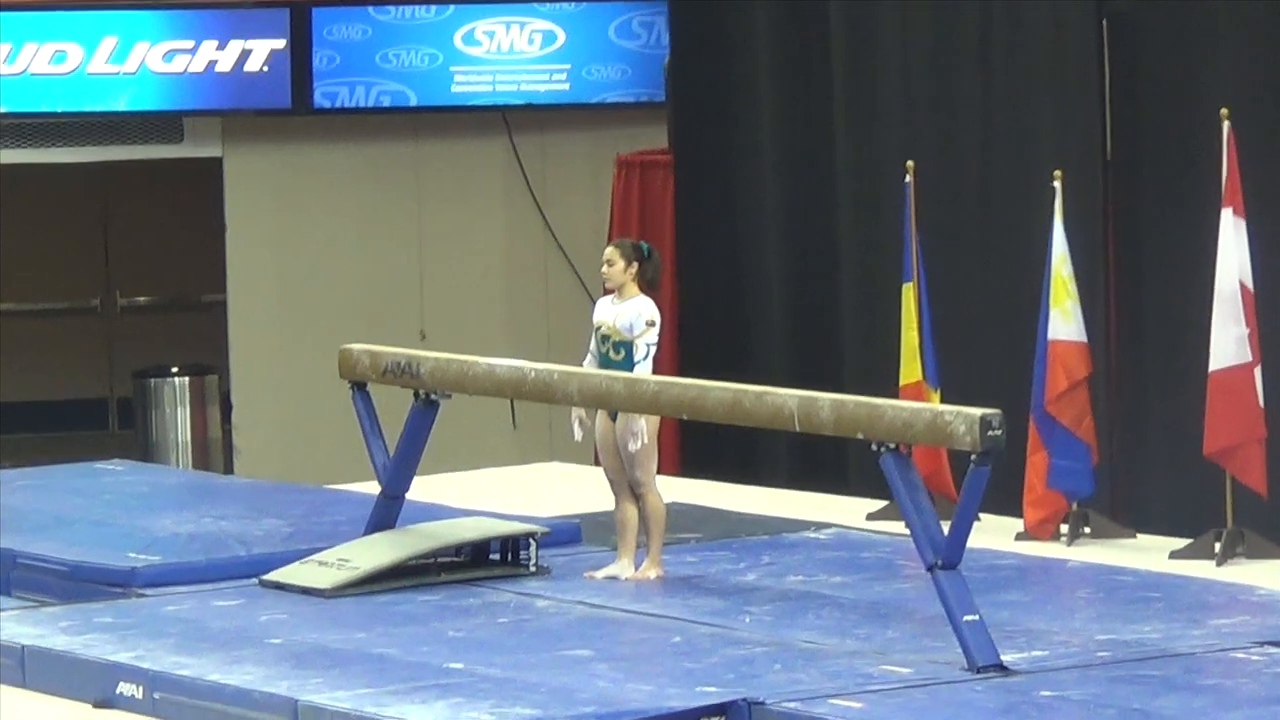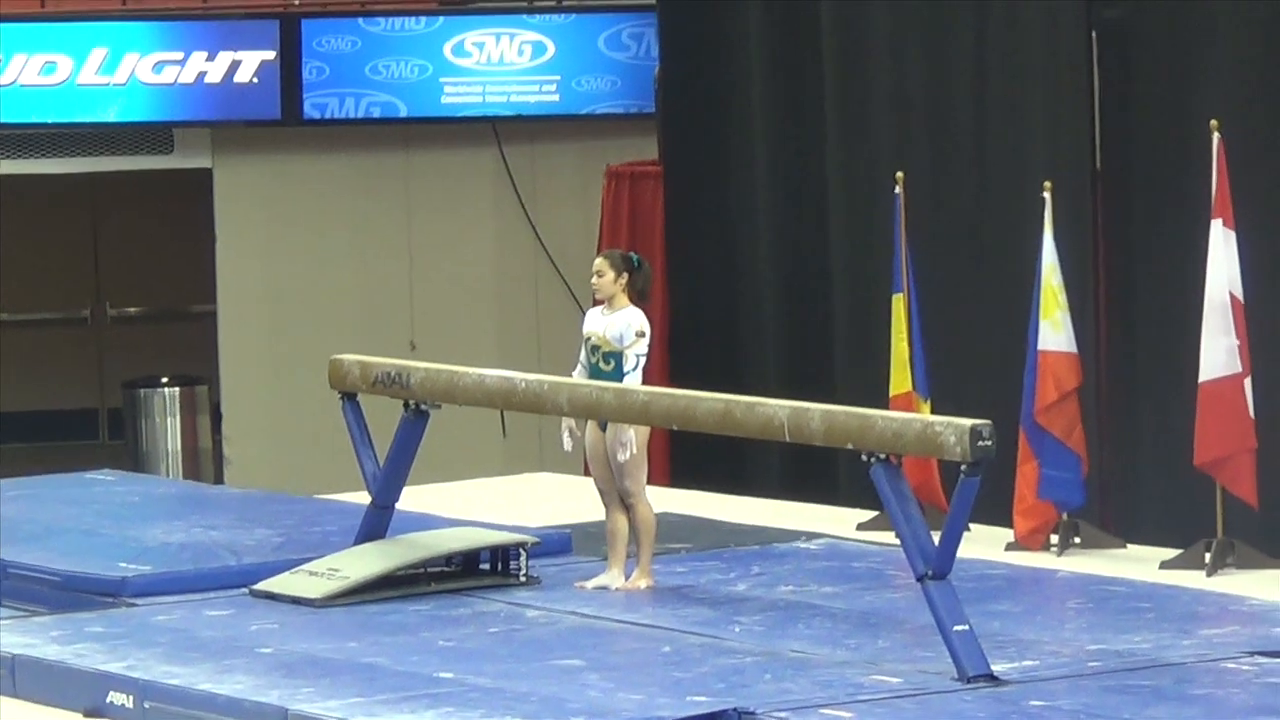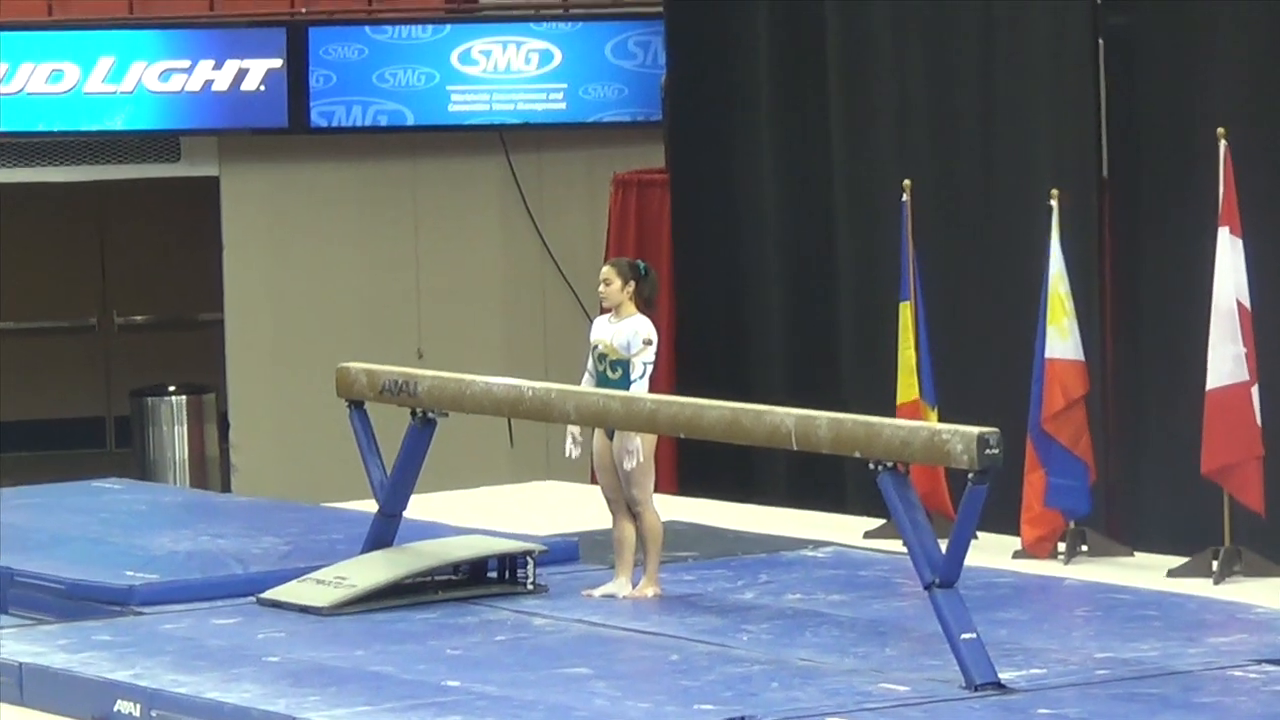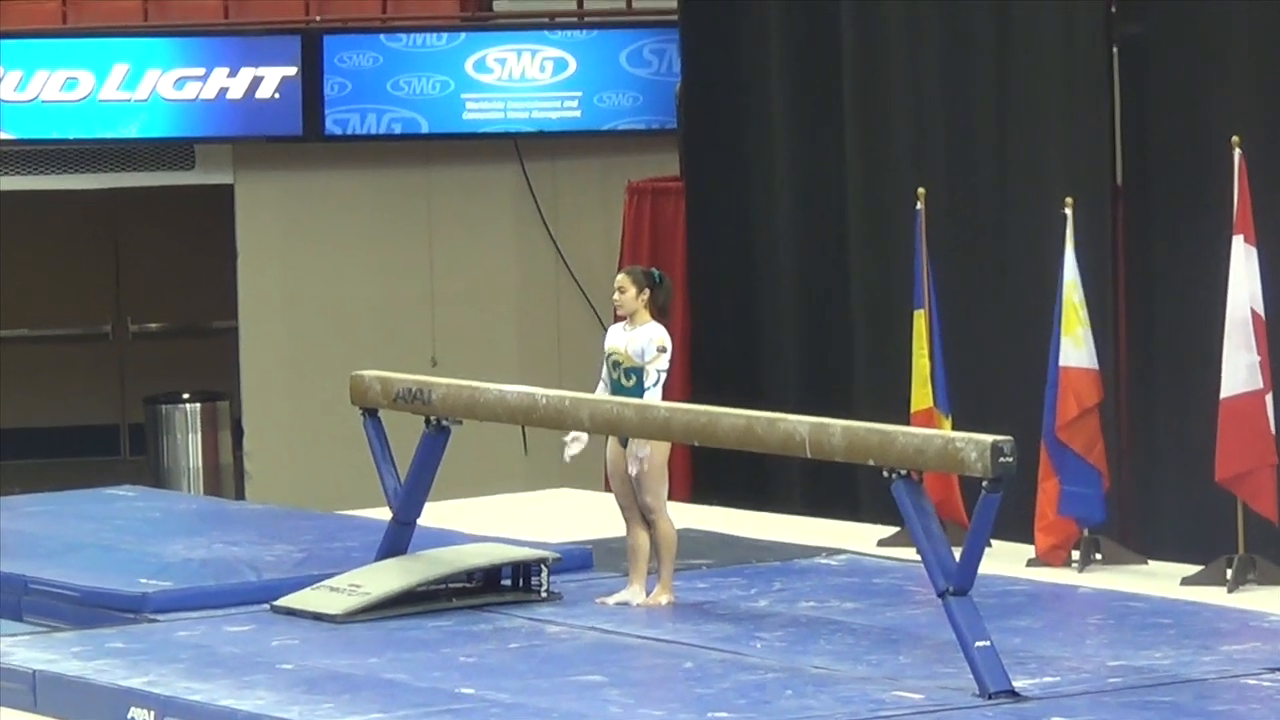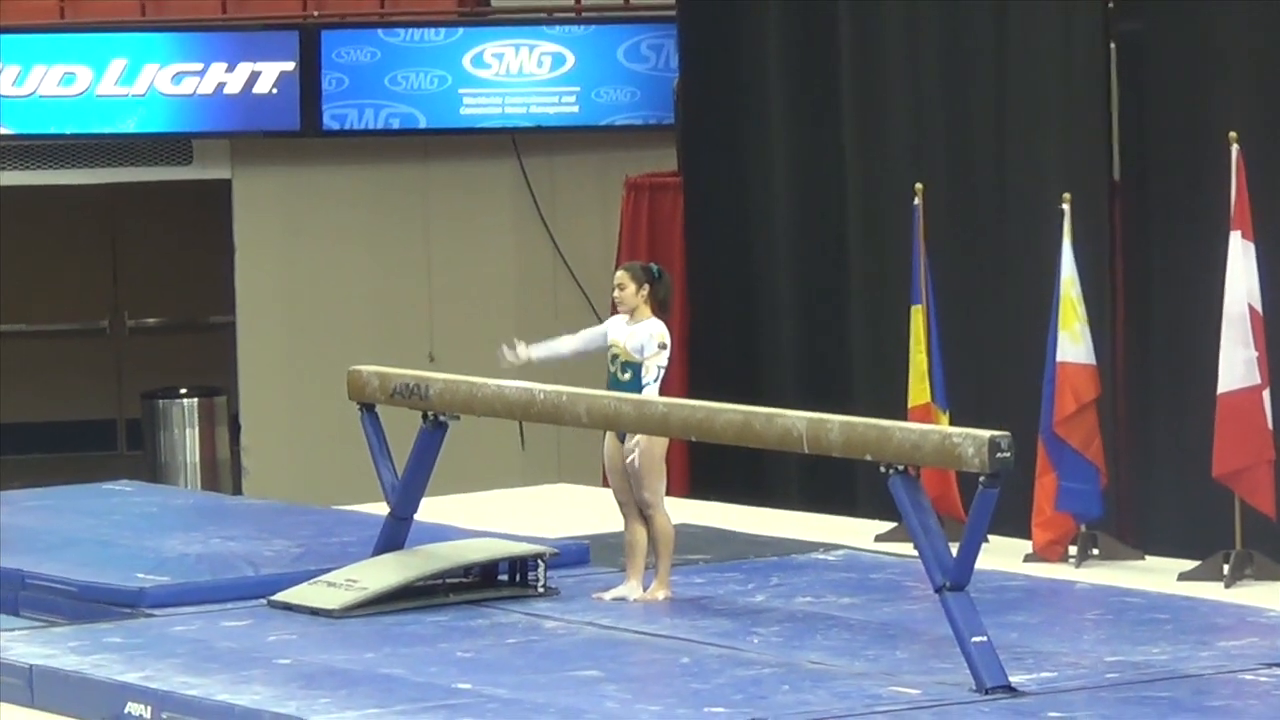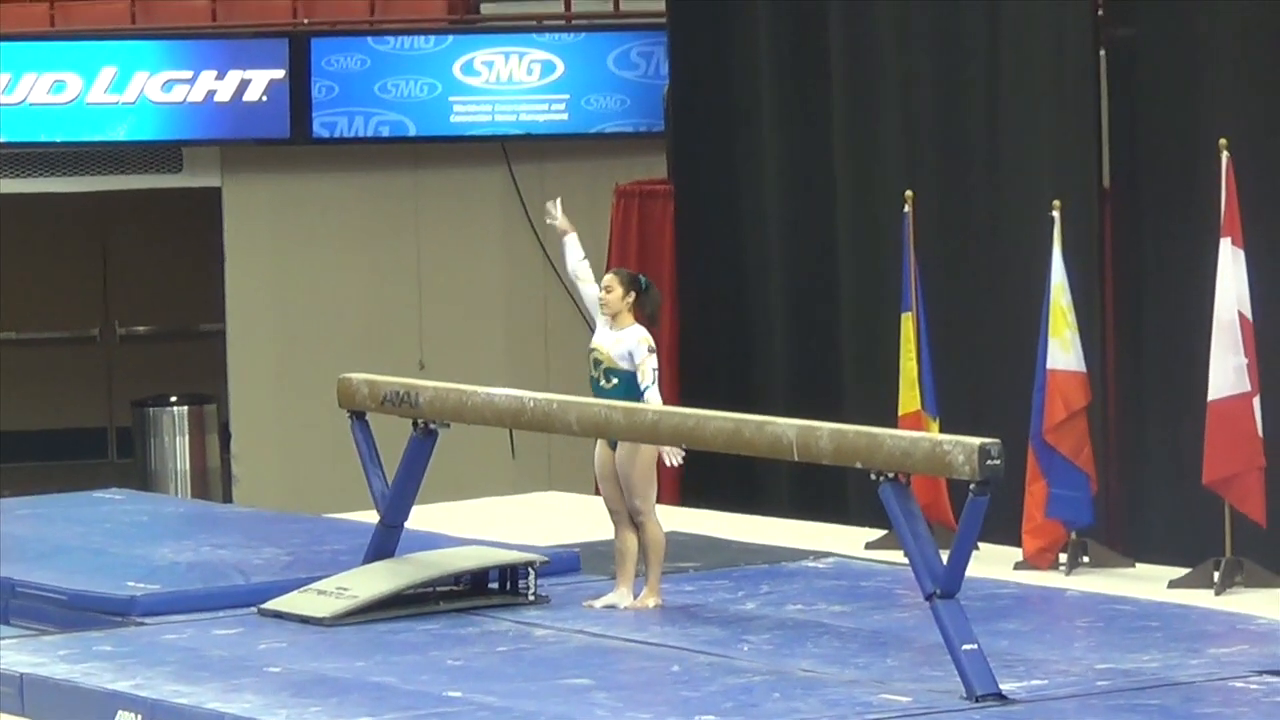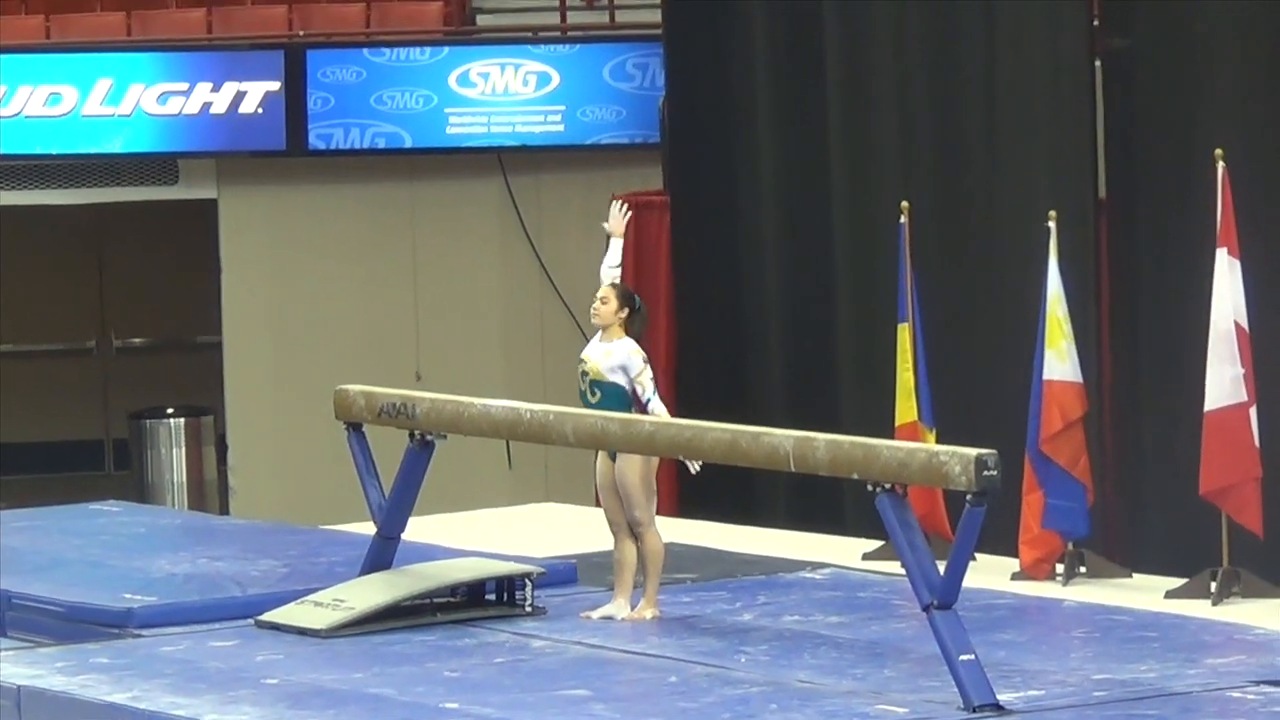
dt=0.2s
person 1, frame 1
left shoulder: (644, 309)
right shoulder: (602, 305)
left elbow: (643, 364)
right elbow: (592, 356)
left wrist: (638, 412)
right wrist: (580, 401)
right hip: (607, 403)
left knee: (642, 485)
right knee: (619, 487)
left ankle: (653, 562)
right ankle: (624, 560)
person 1, frame 2
left shoulder: (634, 320)
right shoulder: (592, 316)
left elbow: (633, 375)
right elbow: (582, 367)
left wrist: (626, 422)
right wrist: (569, 411)
right hip: (597, 414)
left knee: (632, 495)
right knee: (609, 497)
left ankle: (644, 572)
right ankle: (614, 570)
person 1, frame 3
left shoulder: (641, 328)
right shoulder: (599, 324)
left elbow: (639, 383)
right elbow: (591, 376)
left wrist: (633, 430)
right wrist: (575, 421)
right hip: (605, 423)
left knee: (639, 503)
right knee: (616, 504)
left ankle: (651, 580)
right ankle: (622, 579)
person 1, frame 4
left shoulder: (656, 336)
right shoulder: (614, 333)
left elbow: (653, 391)
right elbow: (605, 385)
left wrist: (643, 438)
right wrist: (583, 428)
right hip: (619, 430)
left knee: (653, 511)
right knee: (630, 512)
left ankle: (665, 587)
right ankle: (635, 586)
person 1, frame 5
left shoulder: (656, 332)
right shoulder: (615, 325)
left elbow: (650, 385)
right elbow: (575, 342)
left wrist: (640, 431)
right wrist: (531, 353)
right hip: (616, 425)
left knee: (651, 506)
right knee: (629, 508)
left ankle: (662, 583)
right ankle: (632, 581)
person 1, frame 6
left shoulder: (638, 338)
right shoulder: (603, 324)
left elbow: (650, 390)
right elbow: (583, 277)
right wrist: (567, 233)
right hip: (606, 432)
left knee: (641, 515)
right knee: (619, 516)
left ankle: (652, 590)
right ankle: (622, 588)
person 1, frame 7
left shoulder: (629, 351)
right shoulder: (599, 337)
left elbow: (651, 400)
right elbow: (610, 279)
right wrist: (615, 238)
right hip: (609, 445)
left knee: (641, 525)
right knee: (618, 527)
left ankle: (650, 602)
right ankle: (620, 601)
